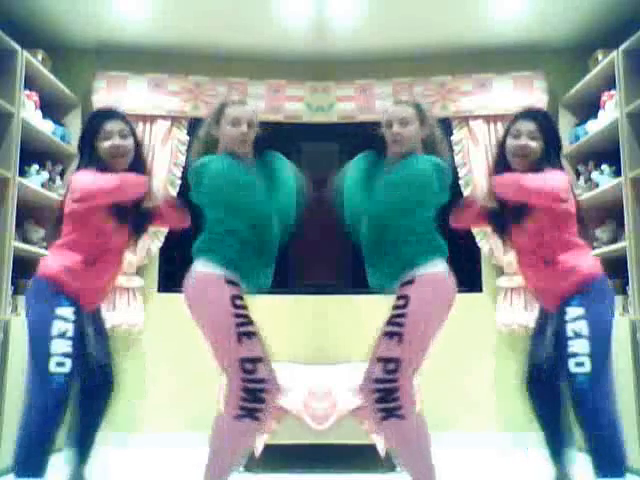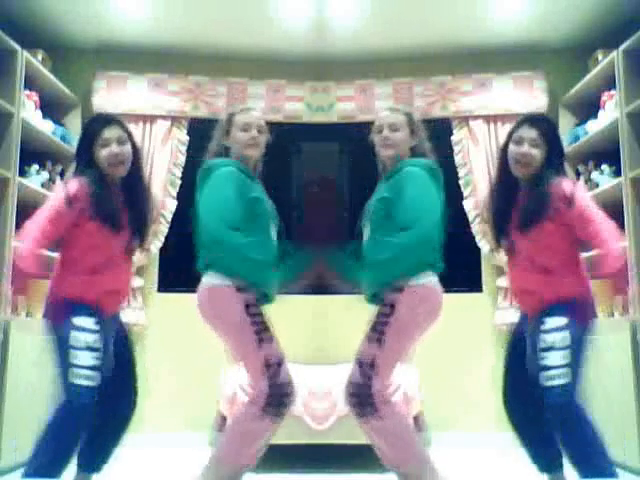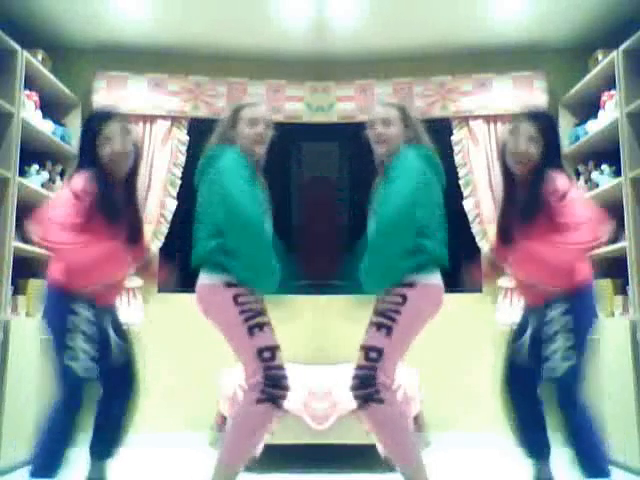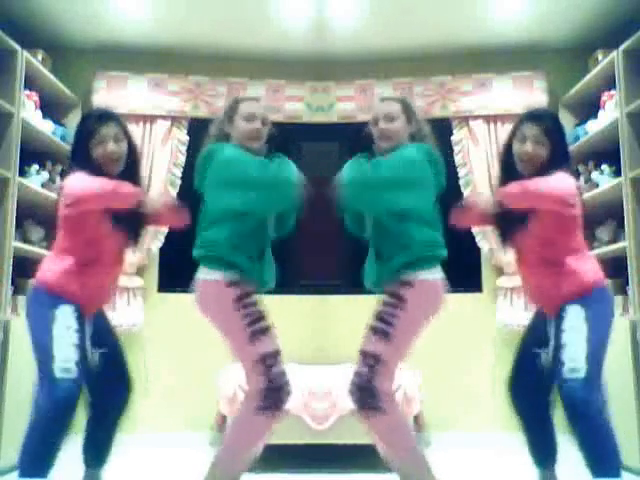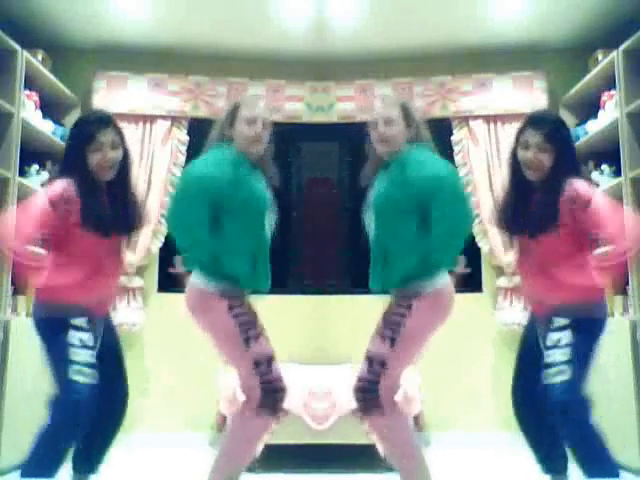
dt=0.7s
person 1, frame 1
left shoulder: (246, 170)
right shoulder: (221, 171)
left elbow: (278, 221)
right elbow: (275, 212)
left wrist: (282, 176)
right wrist: (282, 170)
left hip: (223, 286)
right hip: (215, 282)
left knee: (259, 387)
right knee: (252, 389)
person 1, frame 2
left shoulder: (250, 182)
right shoulder: (226, 176)
right elbow: (218, 235)
left wrist: (293, 264)
right wrist: (270, 273)
left hip: (244, 293)
right hip: (228, 291)
left knee: (273, 391)
right knee: (274, 389)
person 1, frame 3
left shoulder: (248, 173)
right shoulder: (229, 163)
right elbow: (240, 217)
right wrist: (266, 275)
left hip: (241, 288)
right hip: (225, 286)
left knee: (269, 384)
right knee: (269, 382)
person 1, frame 4
left shoulder: (248, 167)
right shoulder: (225, 160)
left elbow: (279, 220)
right elbow: (282, 185)
left wrist: (288, 189)
right wrist: (287, 172)
left hip: (238, 286)
right hip: (223, 284)
left knee: (272, 388)
right knee: (269, 388)
person 1, frame 5
left shoulder: (255, 174)
right shoulder: (223, 162)
right elbow: (194, 184)
right wrist: (203, 256)
left hip: (232, 292)
right hip: (218, 292)
left knee: (261, 391)
right knee: (268, 393)
person 2, frame 1
left shoulder: (418, 171)
right shoulder: (393, 170)
left elbow: (365, 210)
right elbow: (361, 220)
left wrist: (357, 170)
right wrist: (356, 176)
left hip: (424, 283)
right hip: (415, 286)
left knee: (388, 388)
right knee: (377, 388)
person 2, frame 2
left shoulder: (413, 176)
right shoulder: (389, 182)
left elbow: (421, 236)
left wrist: (368, 273)
right wrist: (349, 267)
left hip: (411, 292)
right hip: (396, 295)
left knee: (365, 390)
right knee: (365, 392)
person 2, frame 3
left shoulder: (410, 162)
right shoulder: (391, 172)
left elbow: (400, 215)
left wrist: (374, 275)
left hip: (414, 285)
right hip: (398, 287)
left knee: (370, 382)
right knee: (370, 384)
person 2, frame 4
left shoulder: (414, 160)
right shoulder: (395, 167)
left elbow: (357, 184)
right elbow: (365, 222)
left wrist: (351, 172)
right wrist: (351, 190)
left hip: (416, 284)
right hip: (401, 285)
left knee: (370, 388)
right knee: (367, 388)
person 2, frame 5
left shoulder: (415, 163)
right shoulder: (384, 175)
left elbow: (445, 184)
left wrist: (436, 257)
left hip: (421, 292)
right hip: (406, 292)
left knee: (371, 392)
right knee: (377, 391)
person 3, frame 1
left shoulder: (555, 179)
right shoulder: (505, 198)
left elbow: (535, 188)
right elbow: (458, 219)
left wrist: (497, 183)
right wrist: (484, 199)
left hip: (584, 294)
right hip: (551, 303)
left knee: (587, 389)
right knee: (540, 386)
person 3, frame 2
left shoulder: (561, 191)
right shoulder: (507, 196)
left elbow: (607, 237)
left hip: (563, 308)
right hip: (531, 311)
left knee: (559, 401)
right knee: (517, 397)
person 3, frame 3
left shoulder: (555, 185)
right shoulder: (515, 191)
left elbow: (590, 229)
left wrist: (542, 263)
right wrist: (495, 261)
left hip: (567, 299)
right hip: (537, 304)
left knee: (567, 392)
right knee: (519, 384)
person 3, frame 4
left shoulder: (560, 181)
right shoulder: (514, 189)
left elbow: (550, 193)
right elbow: (465, 216)
left wrist: (503, 196)
right wrist: (475, 207)
left hip: (583, 301)
right hip: (548, 307)
left knee: (579, 395)
right knee: (524, 389)
person 3, frame 5
left shoulder: (574, 194)
right shoulder: (522, 198)
left wrist: (589, 286)
left hip: (576, 310)
right hip: (543, 313)
left knee: (562, 401)
right knee: (525, 399)
person 4, frame 1
left shoulder: (133, 198)
right shoulder: (84, 180)
left elbow: (180, 219)
right elbow: (109, 187)
left wrist: (153, 199)
right wrist: (143, 183)
left hip: (88, 303)
right hip: (55, 293)
left knee: (99, 386)
right knee: (52, 389)
person 4, frame 2
left shoulder: (132, 196)
right shoulder: (78, 191)
right elbow: (31, 236)
left hip: (108, 312)
right hip: (76, 308)
left knee: (123, 398)
right knee: (79, 401)
person 4, frame 3
left shoulder: (124, 191)
right shoulder: (84, 185)
right elbow: (48, 228)
left wrist: (145, 262)
right wrist: (98, 263)
left hip: (102, 304)
right hip: (72, 299)
left knee: (121, 383)
right knee: (73, 391)
person 4, frame 4
left shoulder: (124, 189)
right shoulder: (79, 181)
left elbow: (173, 216)
right elbow: (90, 193)
left wrist: (165, 207)
right wrist: (136, 197)
left hip: (91, 307)
right hip: (56, 301)
left knee: (115, 389)
right knee: (60, 394)
person 4, frame 5
left shoulder: (118, 197)
right shoulder: (65, 193)
right wrist: (51, 286)
left hip: (96, 313)
right hip: (63, 310)
left knee: (114, 398)
right knee: (77, 402)
